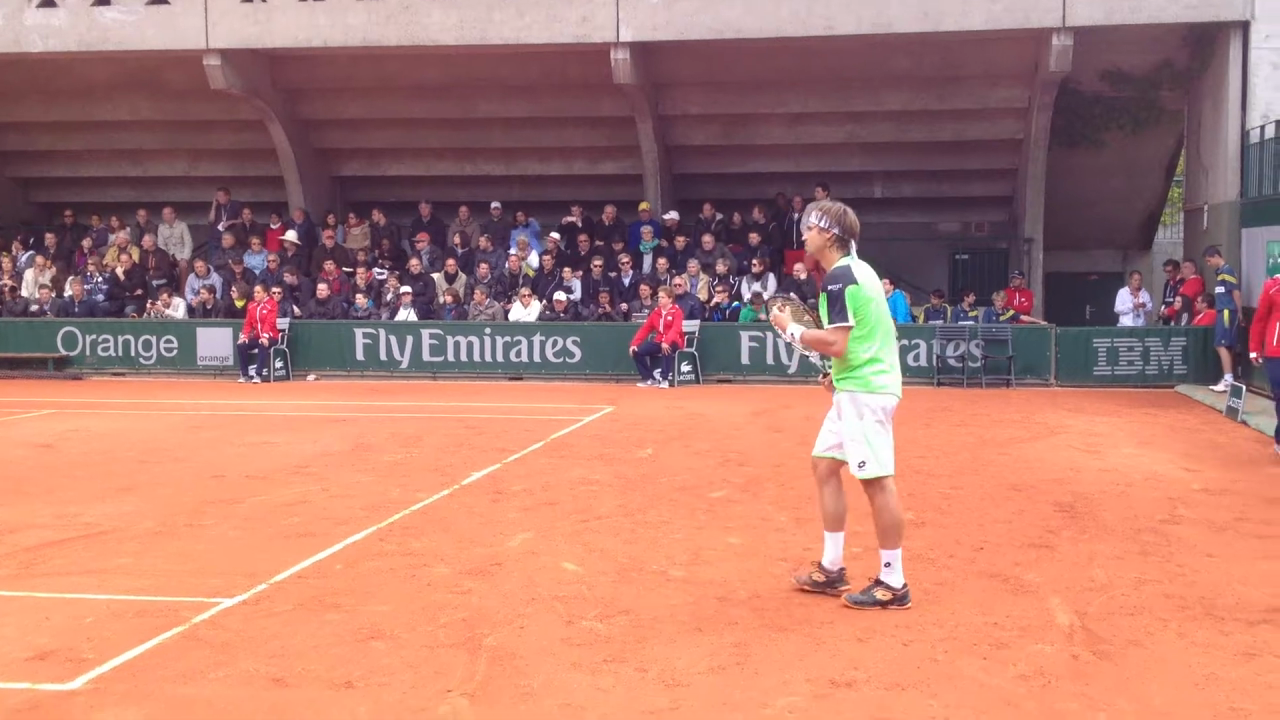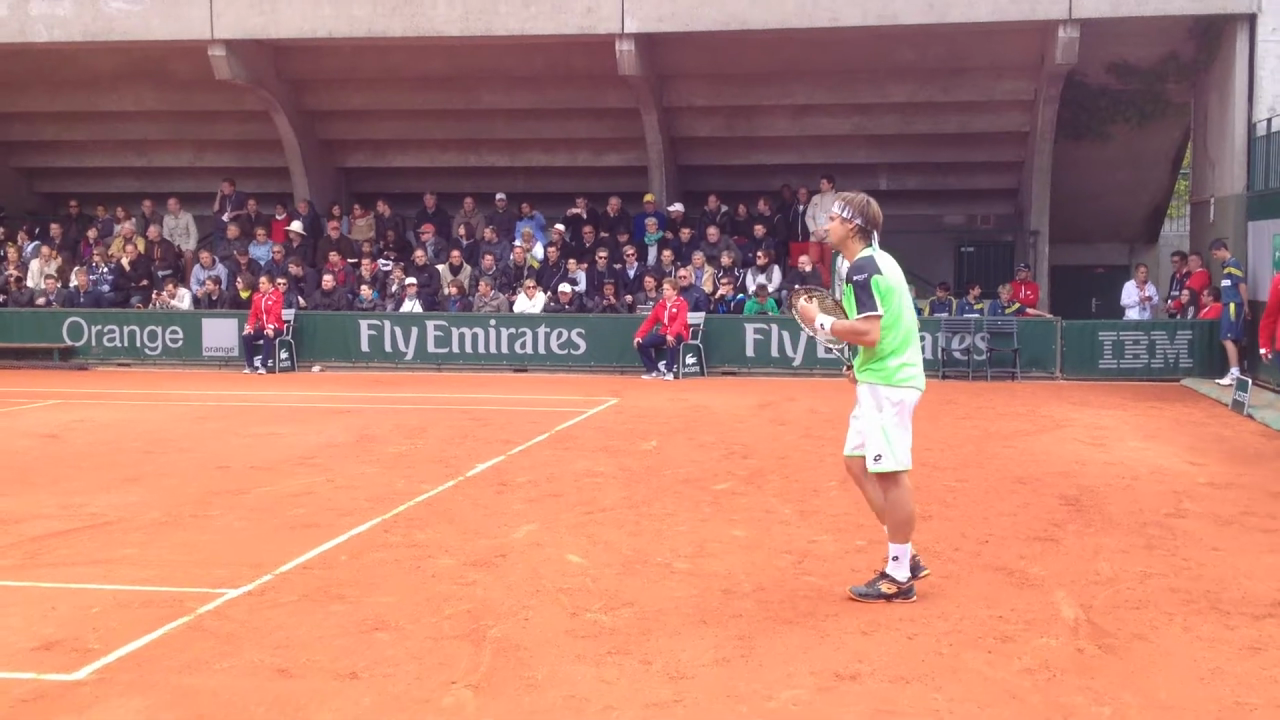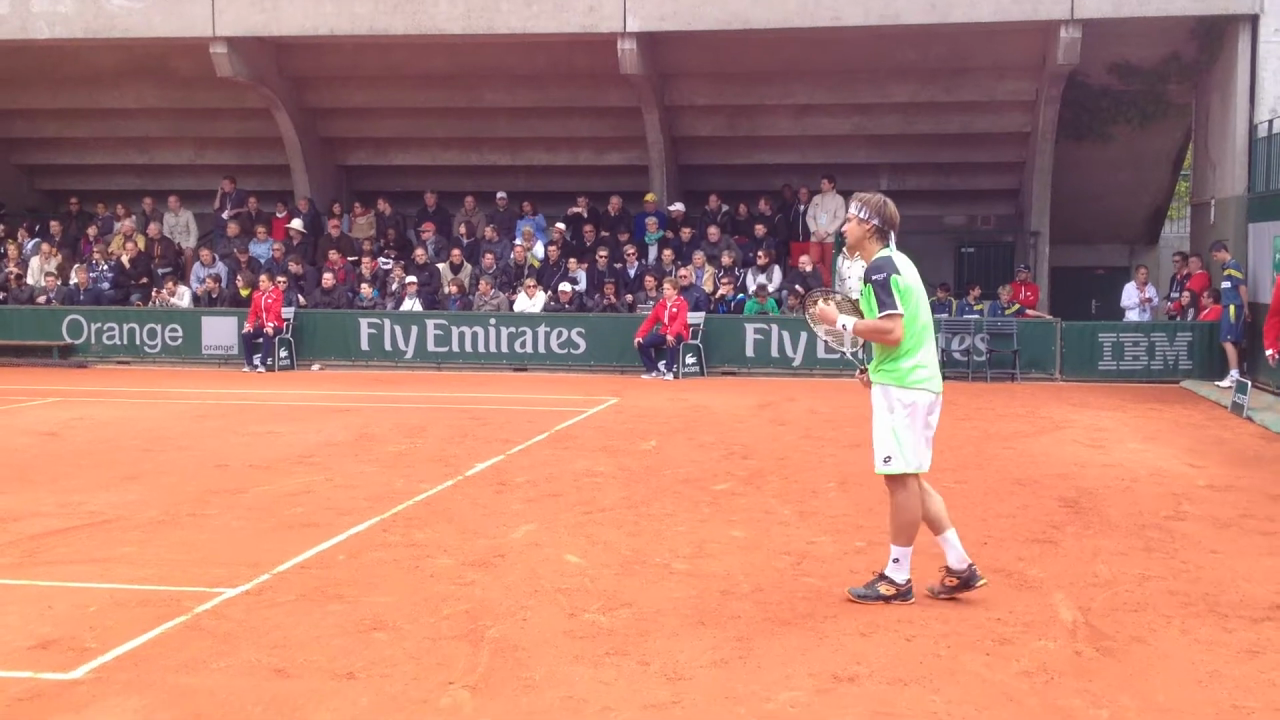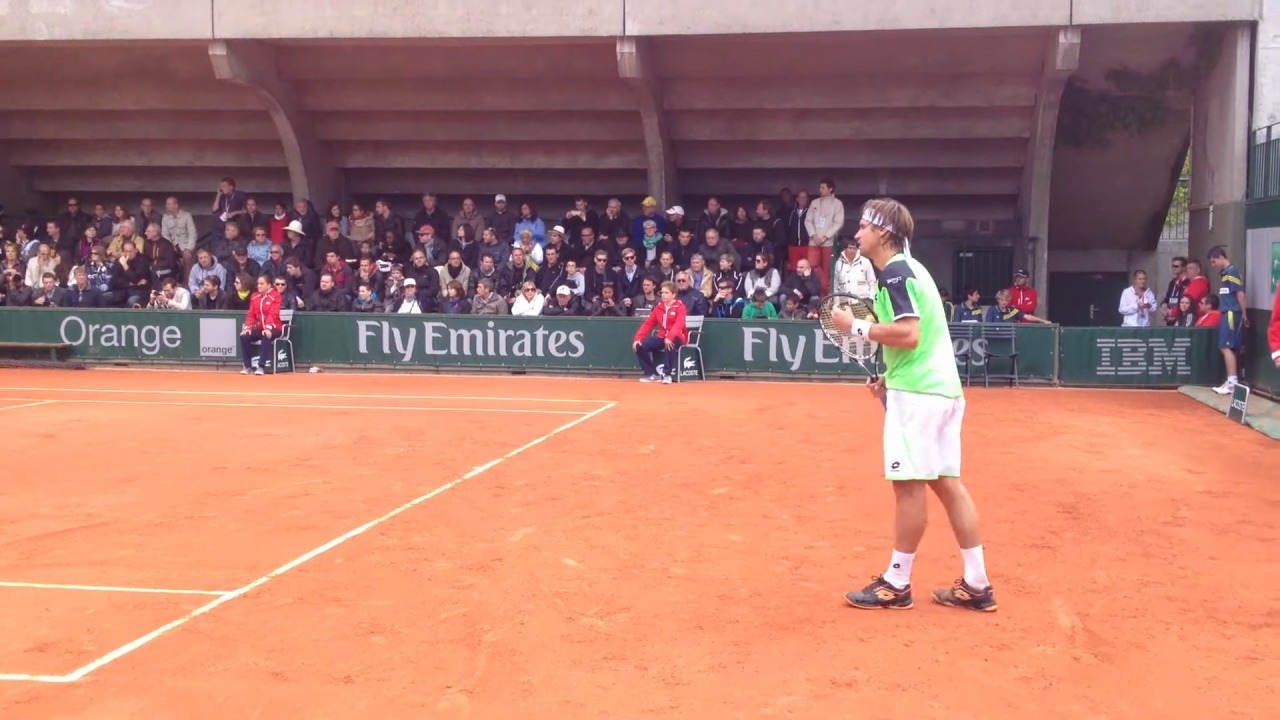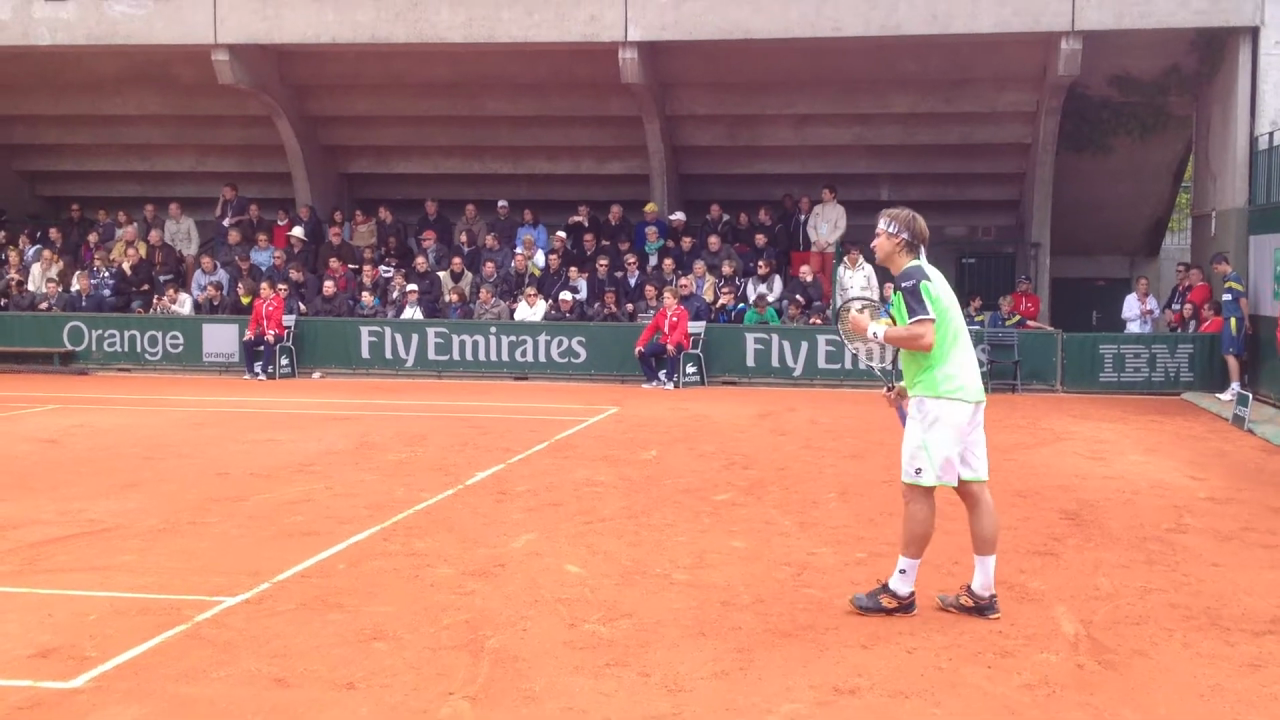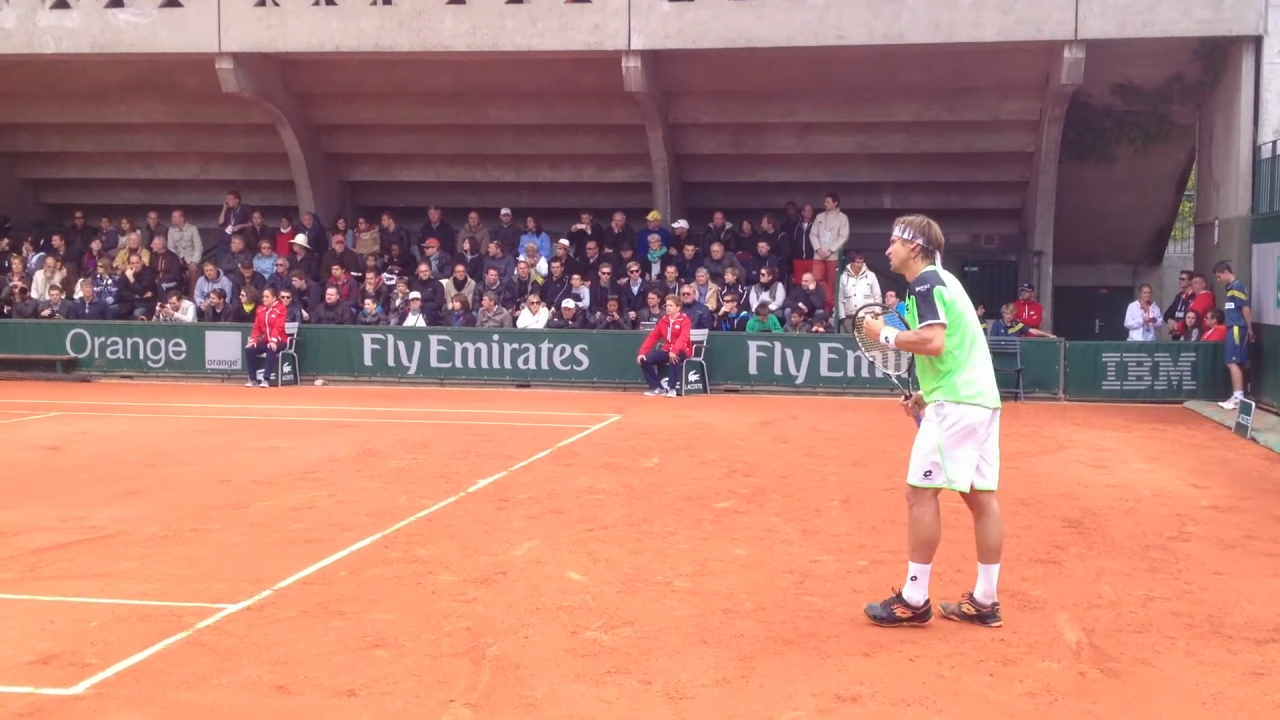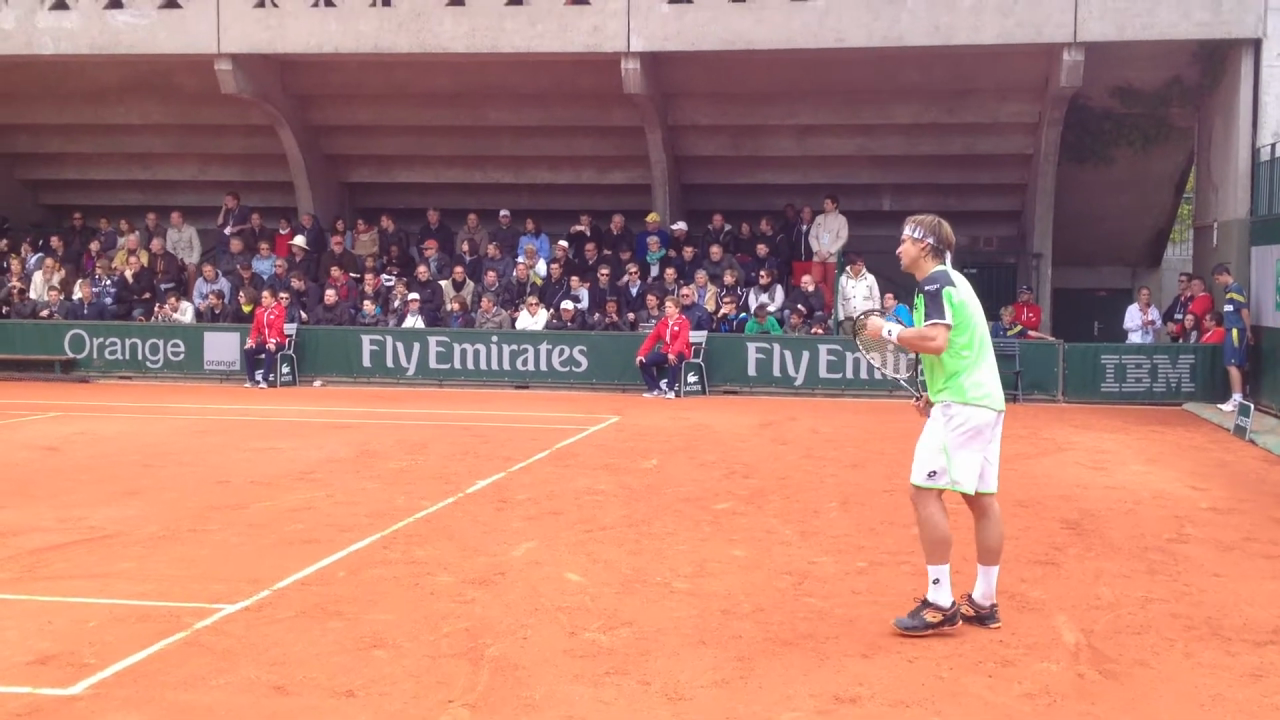
dt=0.1s
person 1, frame 1
left shoulder: (838, 278)
right shoulder: (856, 270)
left elbow: (837, 343)
left wrist: (789, 327)
right wrist: (840, 373)
left hip: (864, 391)
right hip: (862, 388)
left knee: (876, 482)
right knee: (825, 466)
left ankle: (892, 584)
right ankle: (831, 566)
person 1, frame 2
left shoulder: (862, 268)
right shoulder: (878, 261)
left elbow: (869, 334)
left wrist: (818, 319)
right wrist: (862, 365)
left hip: (886, 384)
right hip: (886, 380)
left knee: (890, 475)
right knee: (859, 464)
left ankle: (897, 575)
right ankle: (906, 559)
person 1, frame 3
left shoulder: (880, 268)
right shoulder: (896, 262)
left elbow: (892, 332)
left wrist: (840, 321)
right wrist: (877, 369)
left hip: (902, 386)
right hip: (919, 382)
left knee: (901, 479)
right knee: (909, 479)
left ankle: (897, 578)
right ankle: (960, 566)
person 1, frame 4
left shoulder: (894, 272)
right shoulder: (908, 269)
left elbow: (908, 335)
left wrist: (855, 325)
right wrist: (889, 376)
left hip: (917, 392)
right hip: (942, 388)
left knee: (908, 484)
right knee: (947, 485)
left ankle: (896, 583)
right ankle: (976, 584)
person 1, frame 5
left shoulder: (910, 277)
right shoulder: (925, 274)
left elbow: (923, 338)
left wrist: (872, 330)
right wrist: (908, 388)
left hip: (940, 399)
right hip: (965, 392)
left knee: (917, 491)
right knee: (973, 490)
left ankle: (900, 590)
right ankle: (982, 592)
person 1, frame 6
left shoulder: (925, 282)
right shoulder: (942, 280)
left elbow: (933, 343)
left wrist: (885, 334)
right wrist: (925, 395)
left hip: (956, 404)
right hip: (981, 400)
left knee: (922, 494)
right knee: (981, 498)
left ankle: (914, 599)
right ankle: (985, 600)
person 1, frame 7
left shoulder: (935, 282)
right shoulder: (950, 280)
left elbow: (935, 341)
left wrist: (888, 330)
right wrist: (936, 395)
left hip: (961, 405)
right hip: (984, 401)
left knee: (926, 493)
right knee: (982, 499)
left ankle: (939, 602)
right ankle: (984, 601)
